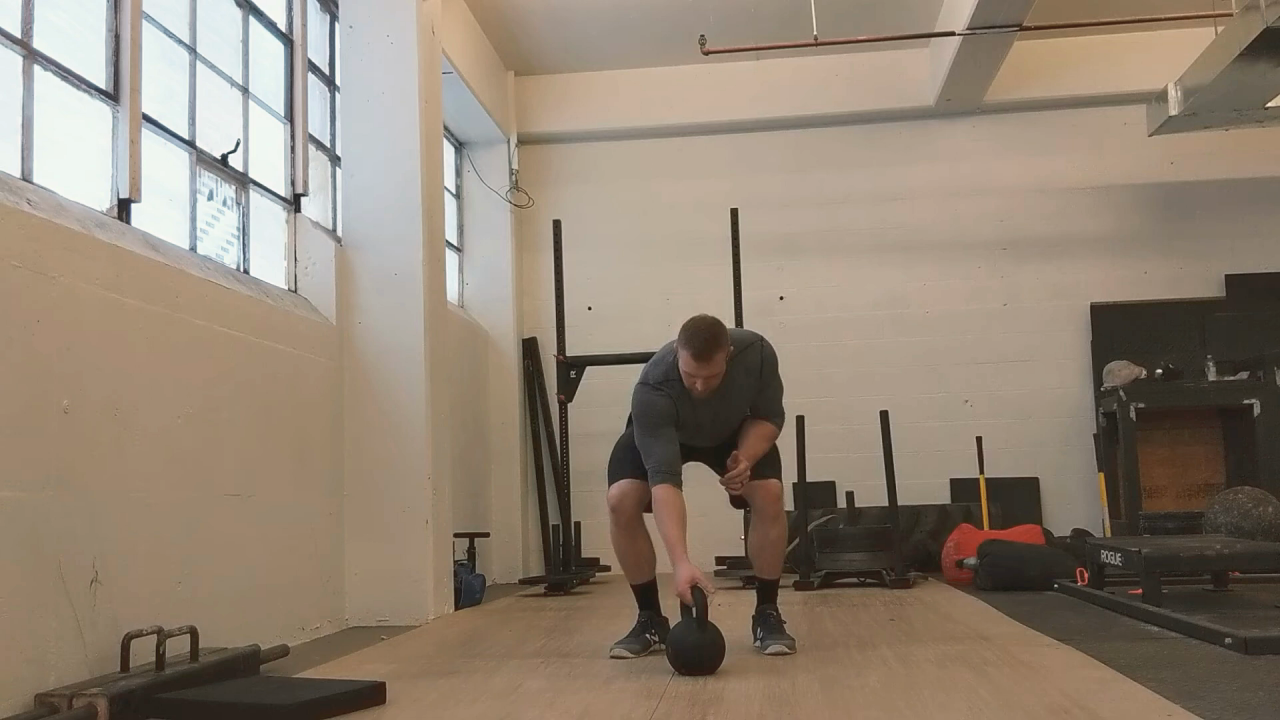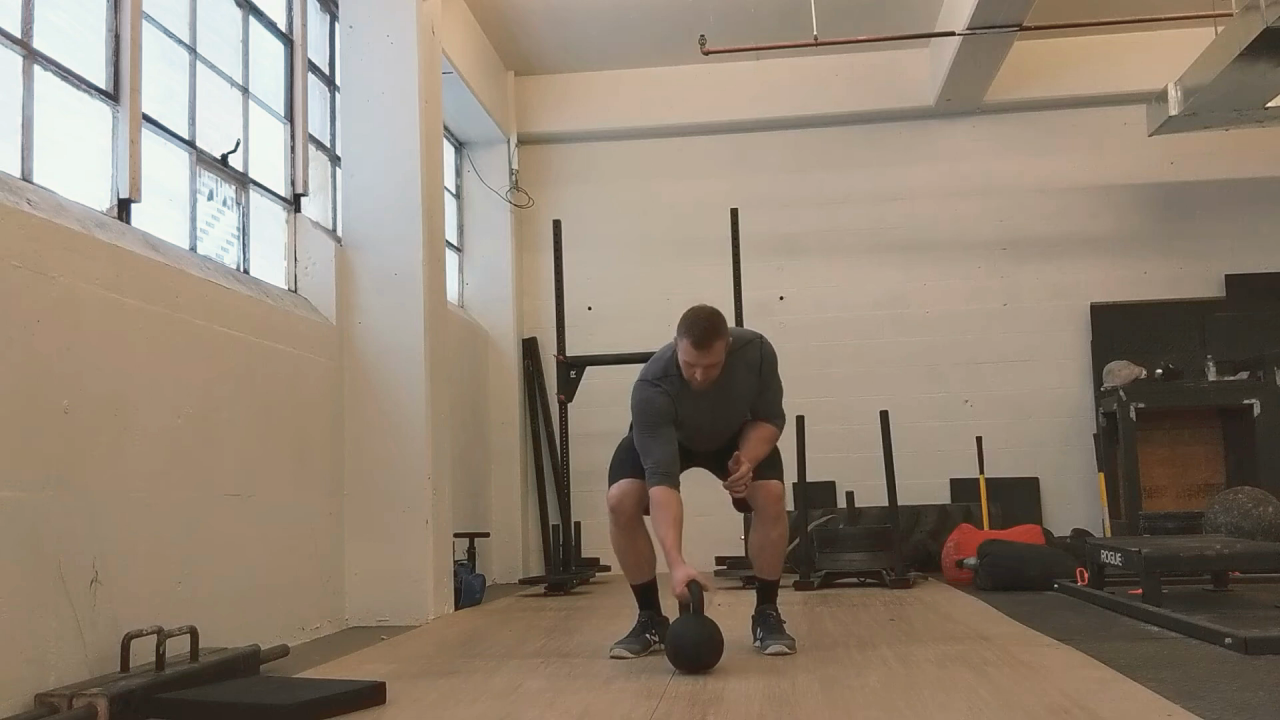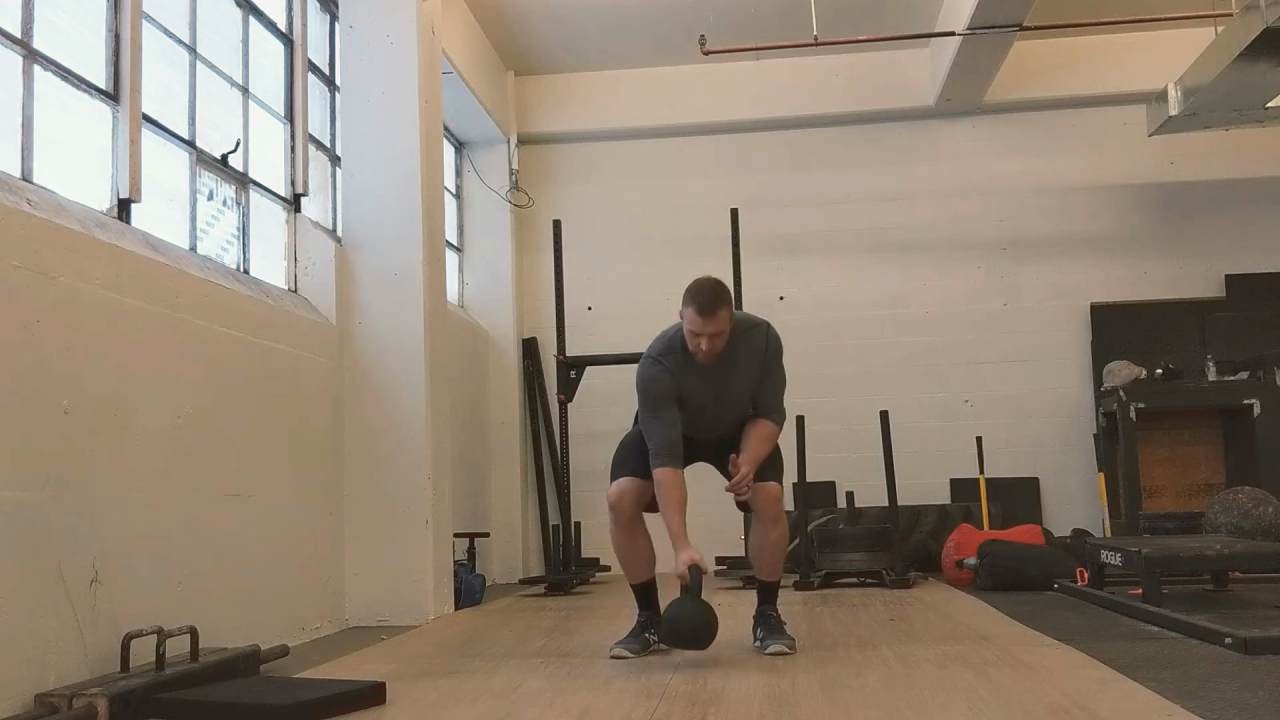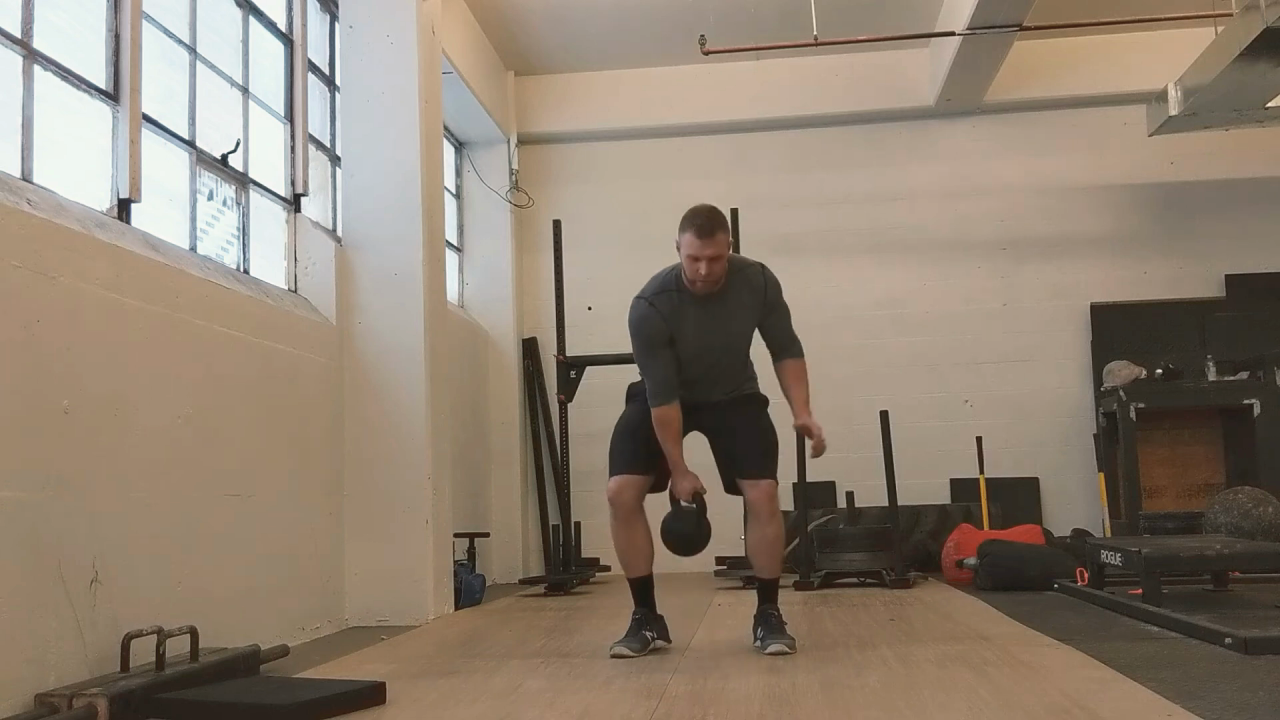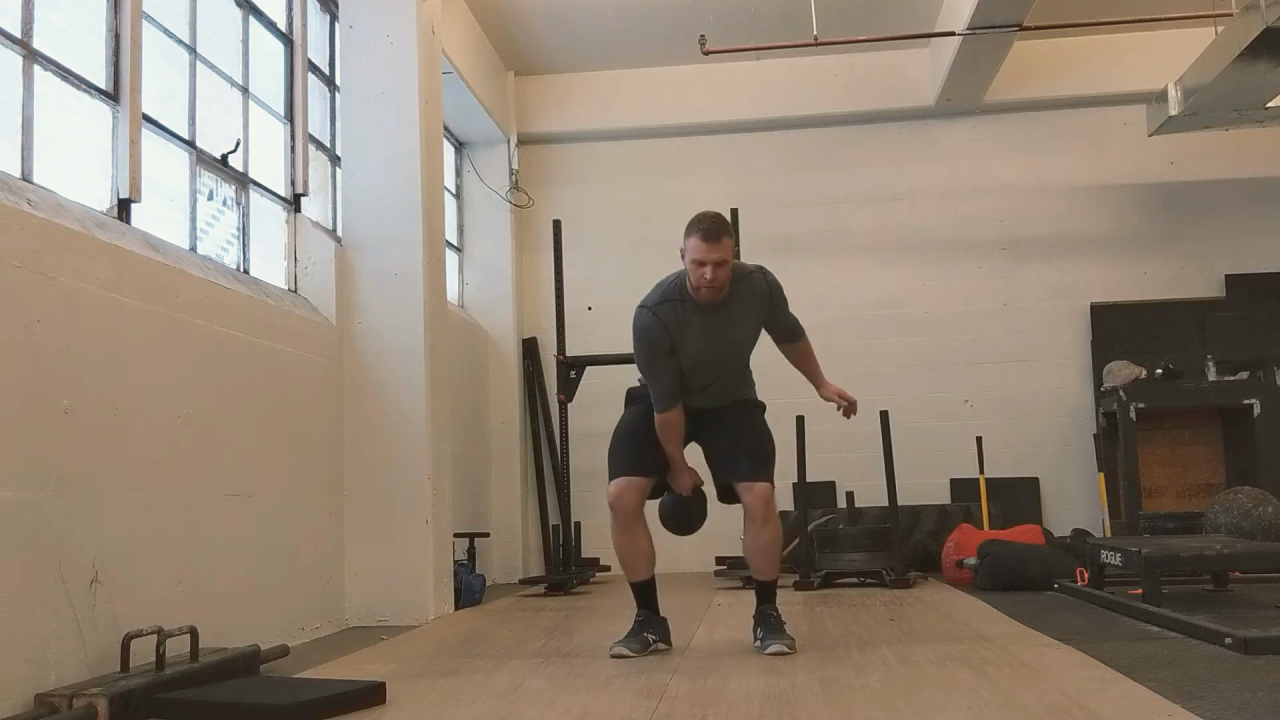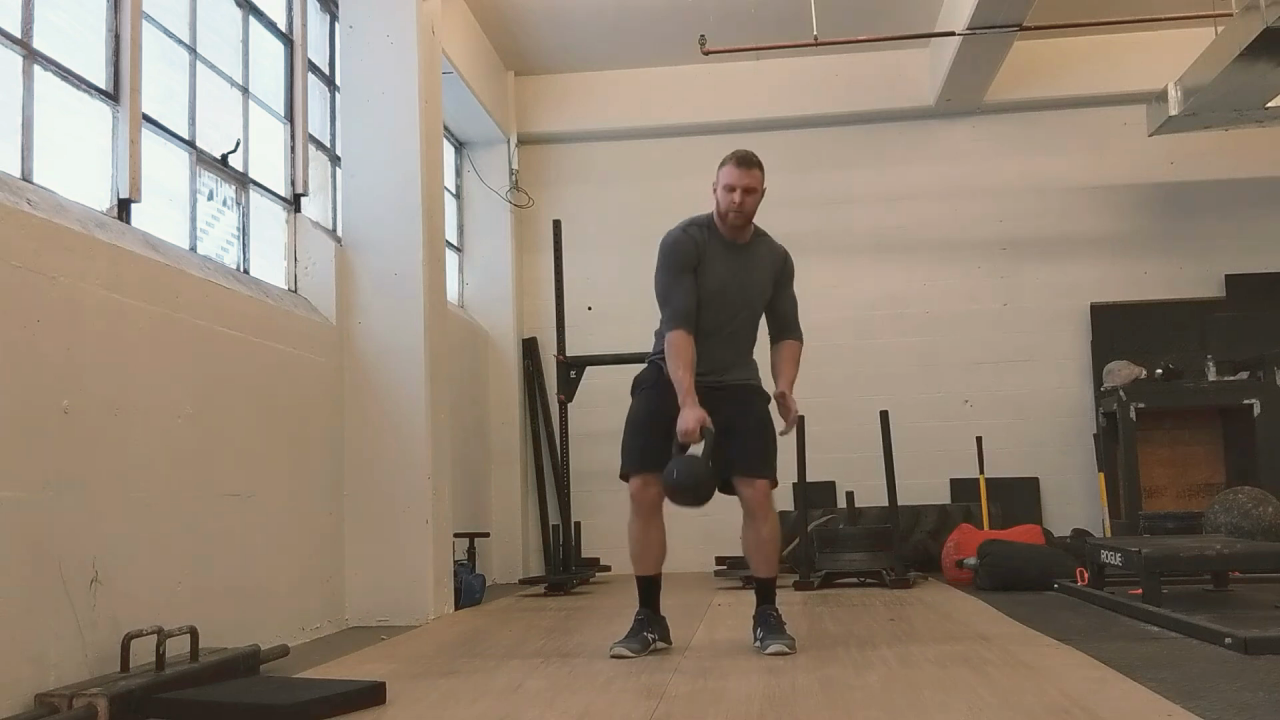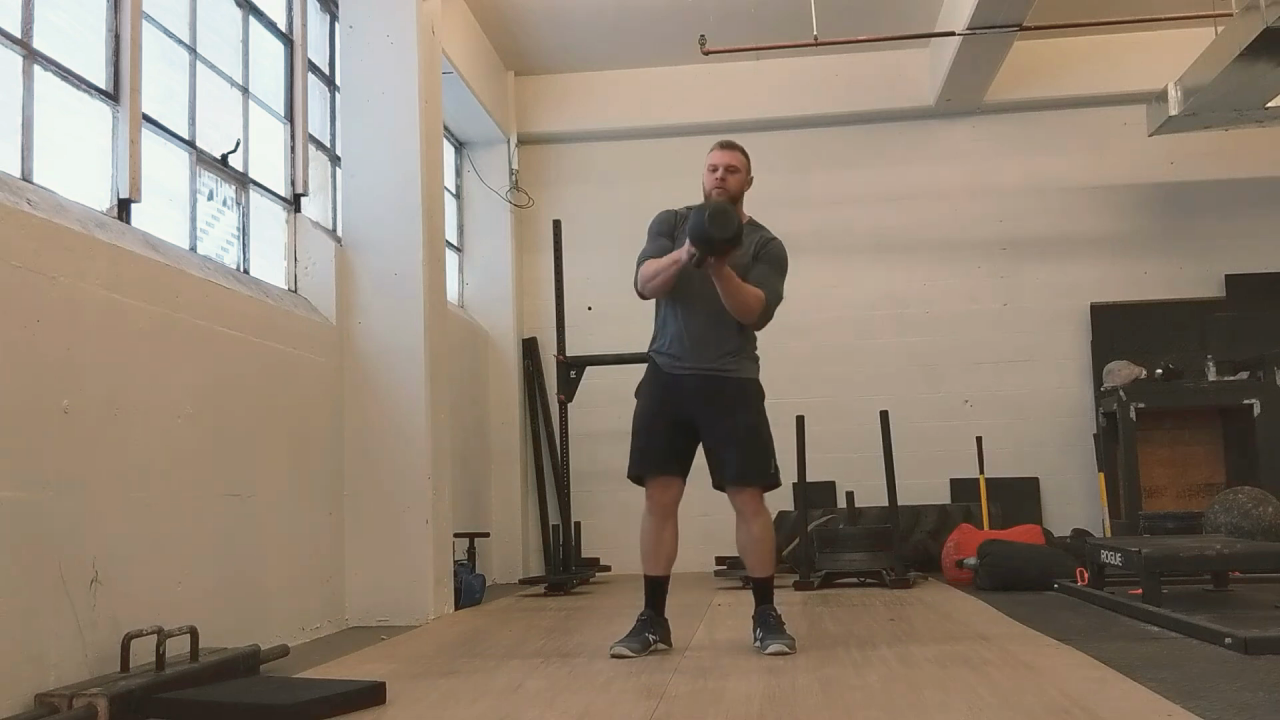
dt=0.3s
person 1, frame 1
left shoulder: (756, 353)
right shoulder: (652, 388)
left elbow: (770, 416)
right elbow: (664, 480)
left wrist: (746, 457)
right wrist: (681, 561)
left hip: (734, 430)
right hip: (661, 433)
left knee: (769, 493)
right knee: (621, 500)
left ankle: (767, 615)
right ankle: (650, 620)
person 1, frame 2
left shoulder: (756, 351)
right shoulder: (652, 386)
left elbow: (770, 418)
right elbow: (661, 479)
left wrist: (748, 459)
right wrist: (676, 563)
left hip: (735, 434)
right hip: (665, 437)
left knee: (770, 494)
right knee: (621, 500)
left ankle: (767, 615)
right ankle: (650, 619)
person 1, frame 3
left shoulder: (762, 339)
right shoulder: (657, 364)
left elbow: (769, 415)
right elbow: (665, 458)
left wrist: (746, 464)
right wrist: (681, 545)
left hip: (737, 429)
right hip: (667, 431)
left knee: (767, 497)
right knee: (621, 499)
left ankle: (768, 617)
right ankle: (649, 620)
person 1, frame 4
left shoulder: (758, 281)
right shoulder: (650, 305)
left elbow: (787, 348)
right elbow: (663, 395)
left wrist: (802, 411)
right wrist: (679, 470)
left hip: (734, 397)
right hip: (661, 396)
left knee: (763, 494)
right knee: (621, 493)
left ankle: (768, 615)
right ankle: (646, 619)
person 1, frame 5
left shoulder: (761, 287)
right shoulder: (656, 313)
left elbow: (790, 335)
right elbow: (665, 401)
left wrist: (822, 386)
right wrist: (677, 464)
left hip: (732, 402)
right hip: (660, 404)
left knee: (759, 497)
right knee: (622, 498)
left ankle: (767, 617)
right ankle: (648, 621)
person 1, frame 6
left shoulder: (776, 258)
right shoulder: (682, 241)
left elbow: (786, 332)
right elbow: (677, 328)
left wrist: (785, 388)
right wrist: (687, 403)
left hip: (737, 386)
right hip: (667, 380)
left knee: (758, 493)
right knee: (644, 492)
left ankle: (767, 615)
right ankle: (649, 619)
person 1, frame 7
left shoulder: (765, 244)
right shoulder: (669, 223)
left elbow: (759, 312)
right elbow: (644, 282)
left wrist: (721, 270)
right wrist: (685, 253)
left hip: (732, 382)
right hip: (667, 377)
left knee: (749, 497)
right knee: (660, 497)
left ankle: (766, 616)
right ankle: (653, 620)
